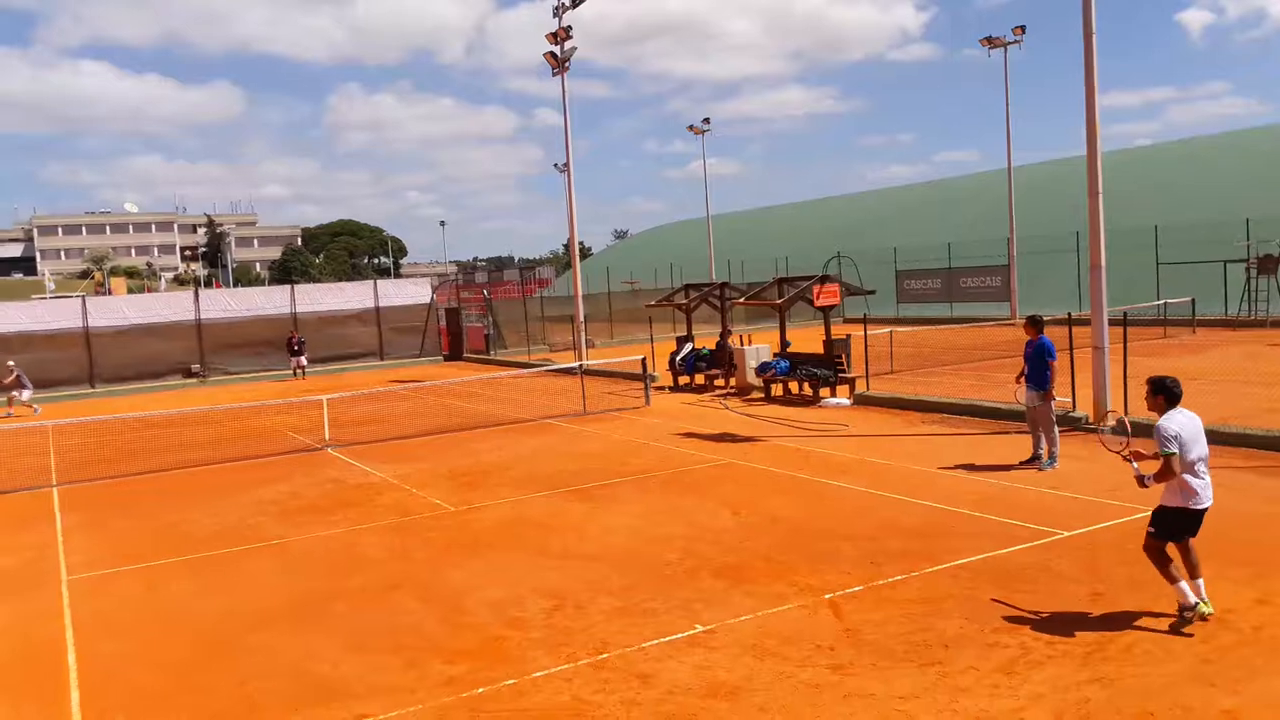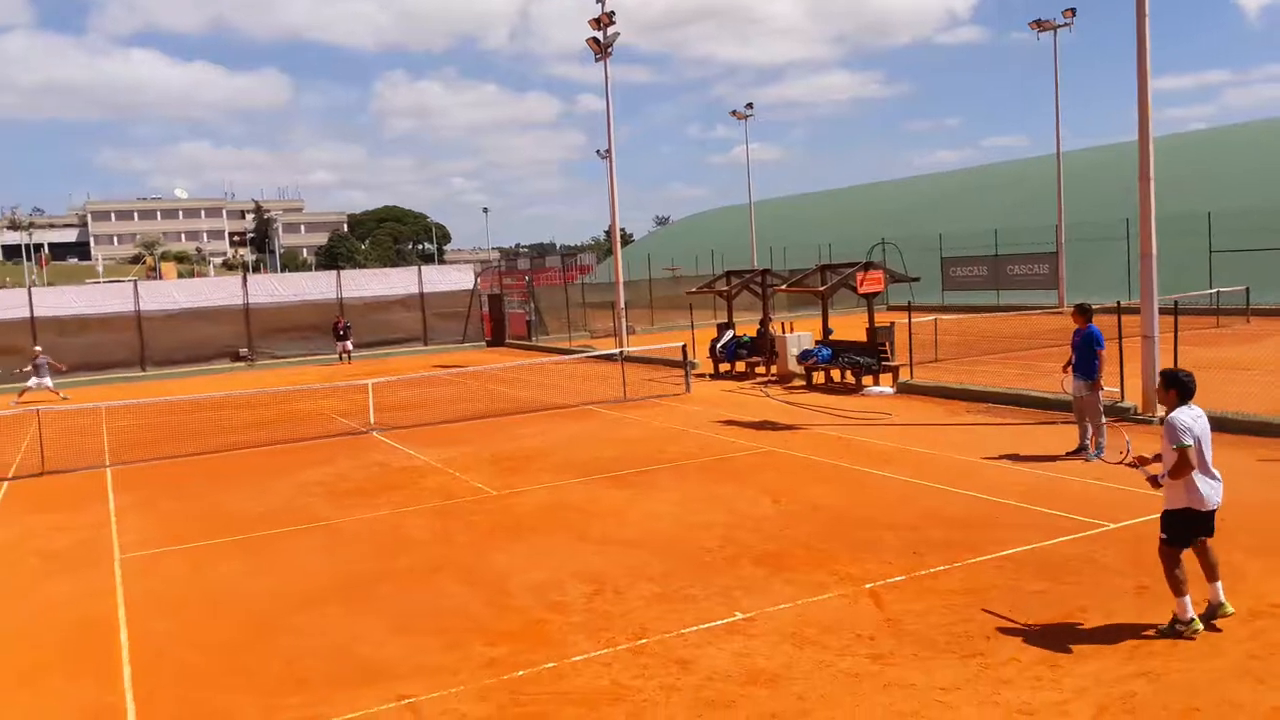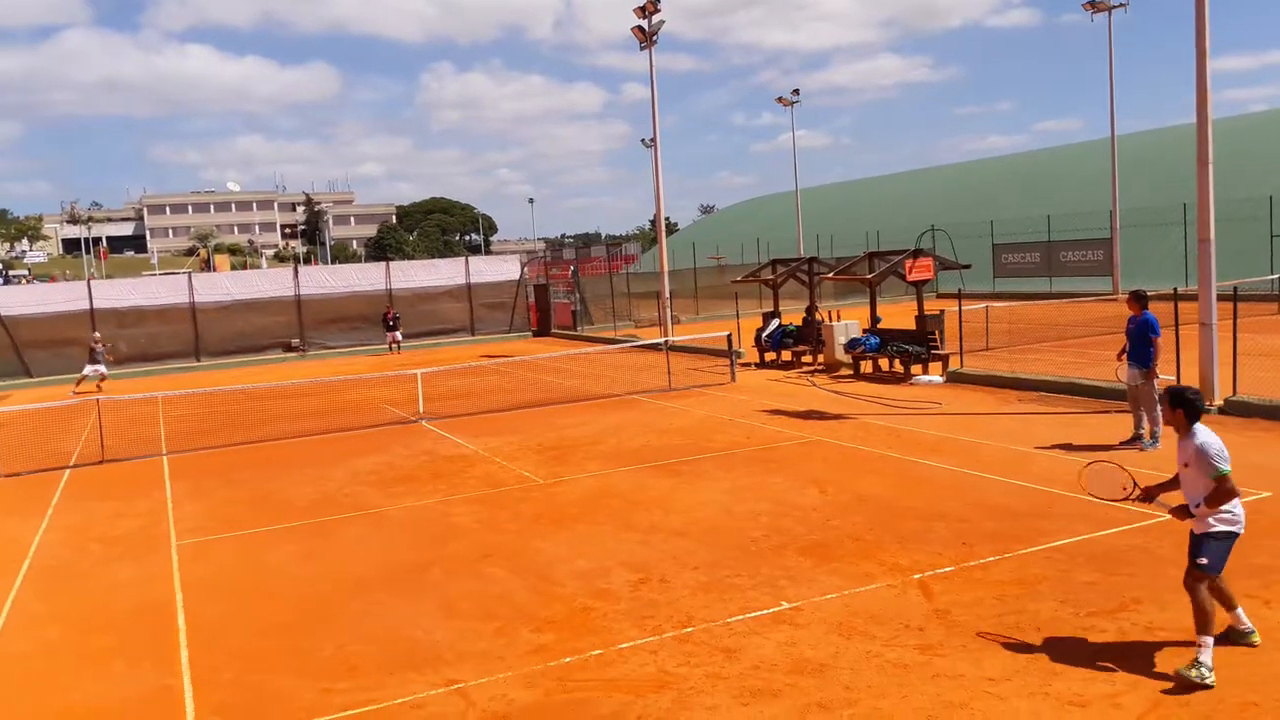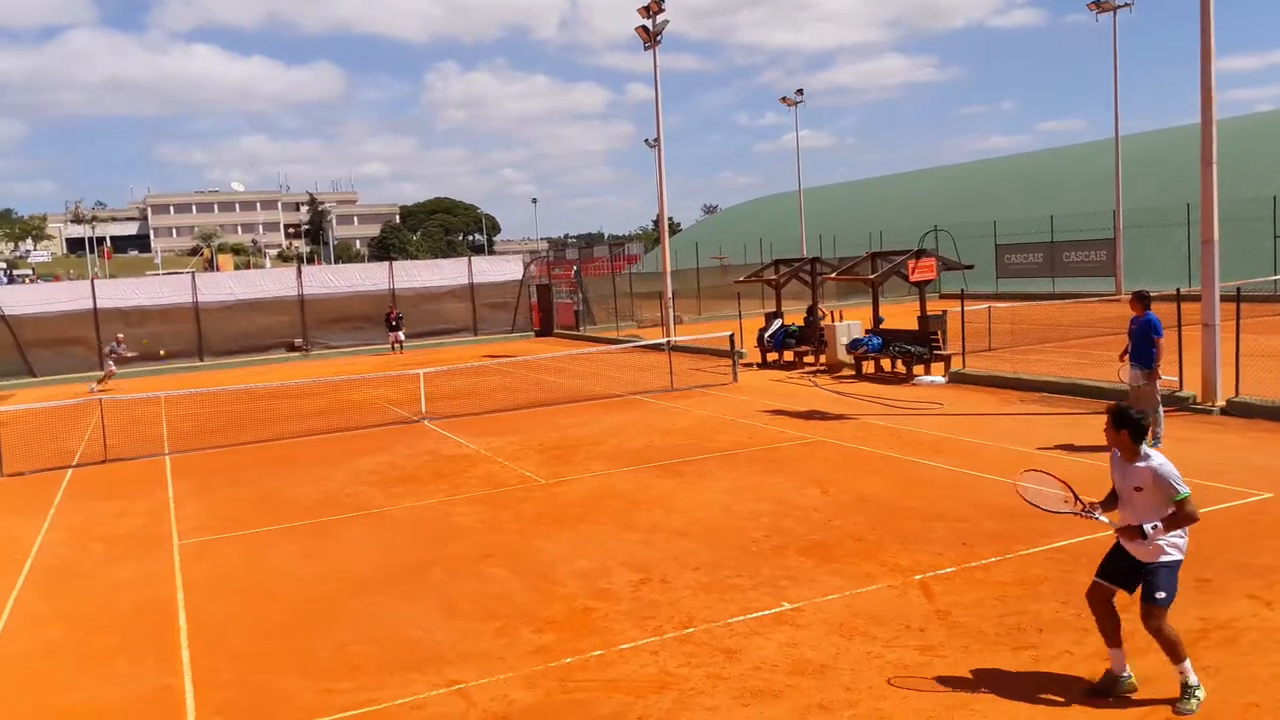
dt=0.3s
person 1, frame 1
left shoulder: (1165, 427)
right shoulder: (1192, 417)
left elbow: (1171, 470)
left wrist: (1146, 480)
right wrist: (1150, 455)
left hip: (1181, 498)
right hip: (1201, 494)
left knee: (1153, 546)
right knee: (1182, 542)
left ankle: (1190, 602)
right ankle: (1199, 600)
person 1, frame 2
left shoulder: (1175, 420)
right shoulder: (1196, 413)
left elbow: (1188, 463)
left wrist: (1161, 479)
right wrist: (1153, 459)
left hip: (1187, 499)
right hip: (1208, 495)
left knee: (1169, 553)
right knee: (1201, 543)
left ankle: (1186, 619)
right ankle: (1219, 602)
person 1, frame 3
left shoulder: (1203, 444)
right shoulder: (1186, 437)
left elbow: (1229, 489)
left wrist: (1193, 509)
right wrist: (1159, 489)
left hip: (1219, 523)
right hip: (1207, 521)
left knee: (1195, 582)
right knee: (1206, 580)
left ankle: (1204, 664)
right ankle: (1243, 628)
person 1, frame 4
left shoulder: (1159, 468)
right shoulder: (1117, 458)
left elbow: (1191, 512)
left wrist: (1144, 530)
right wrist: (1102, 506)
left hip: (1163, 551)
right hip: (1131, 545)
left knee: (1152, 620)
right knee: (1097, 596)
left ankle: (1191, 684)
right ankle: (1120, 673)
